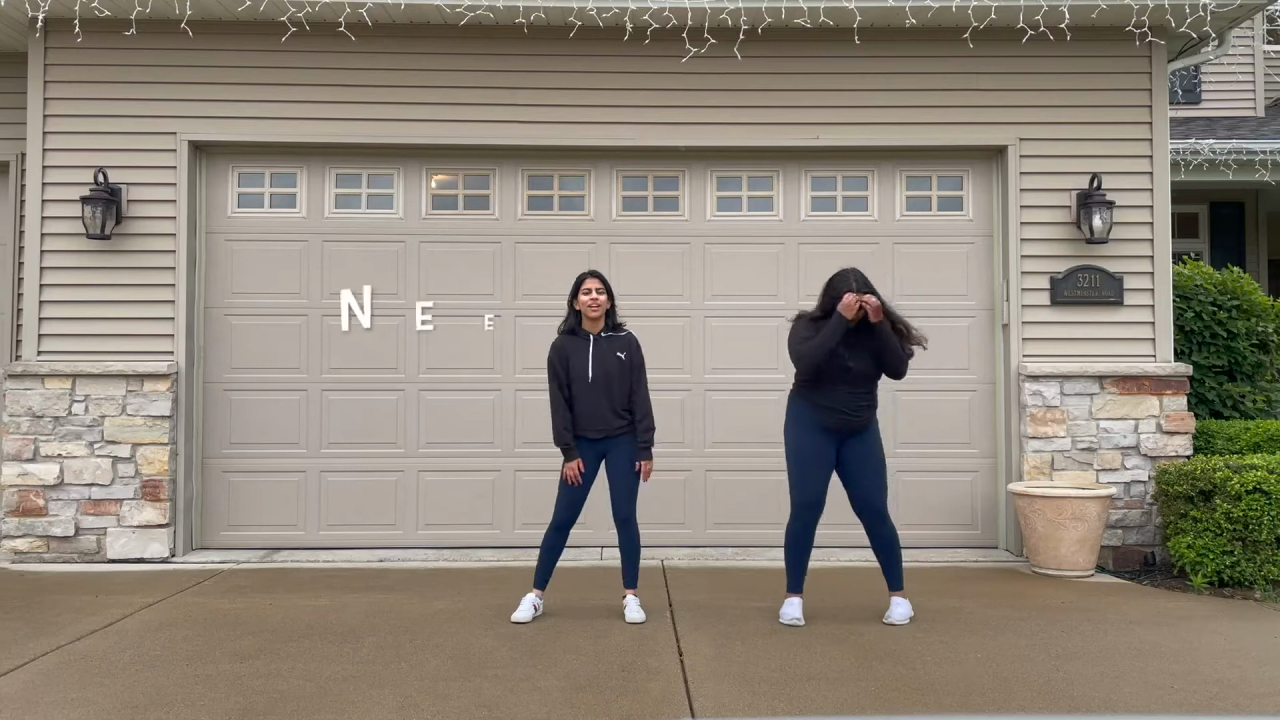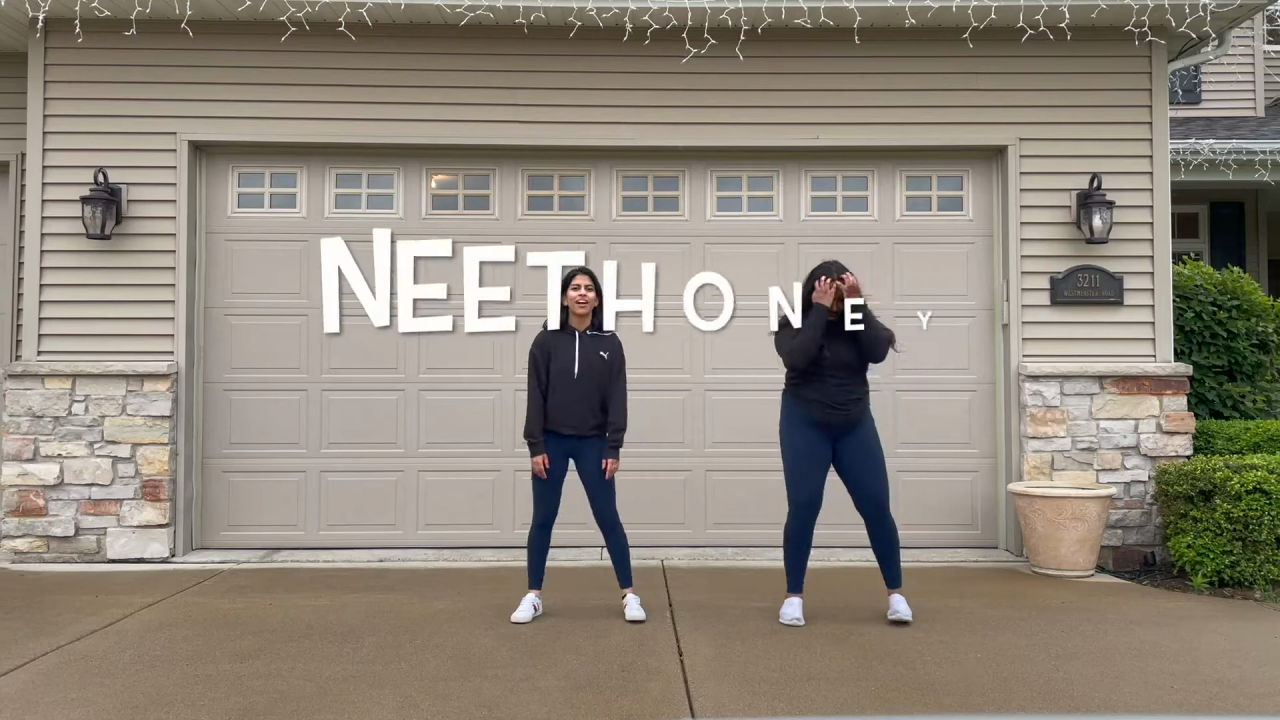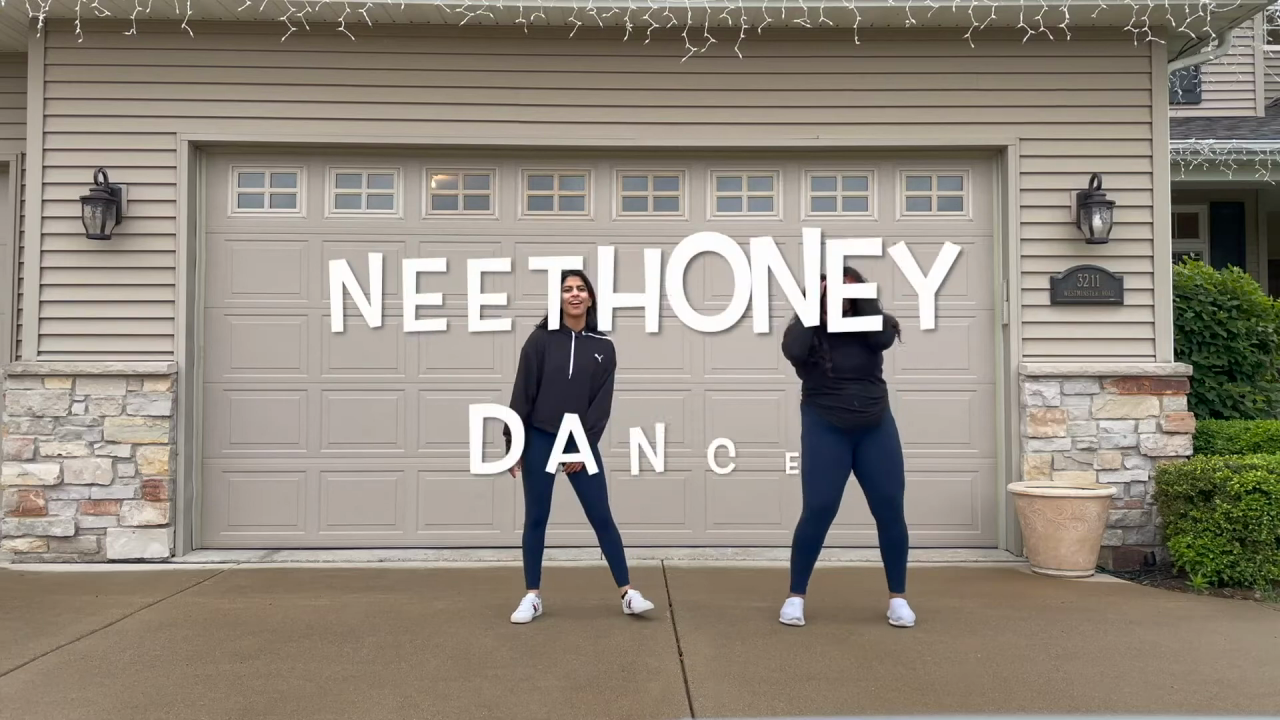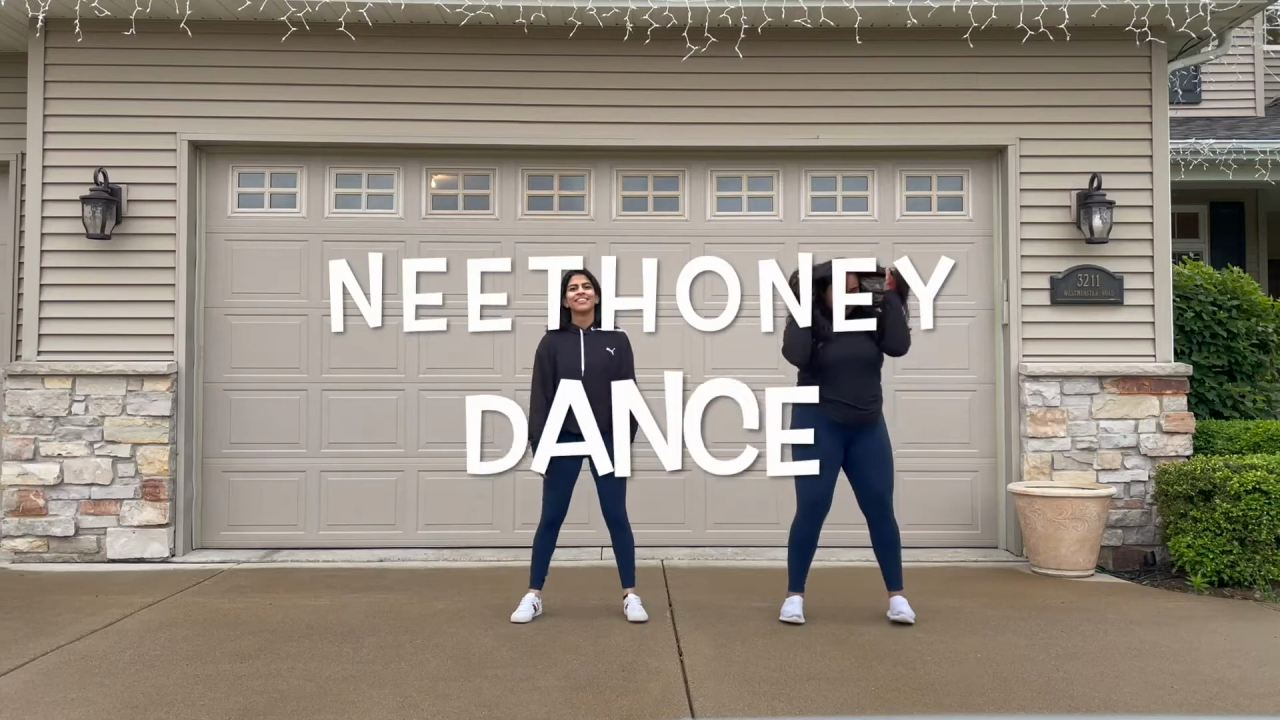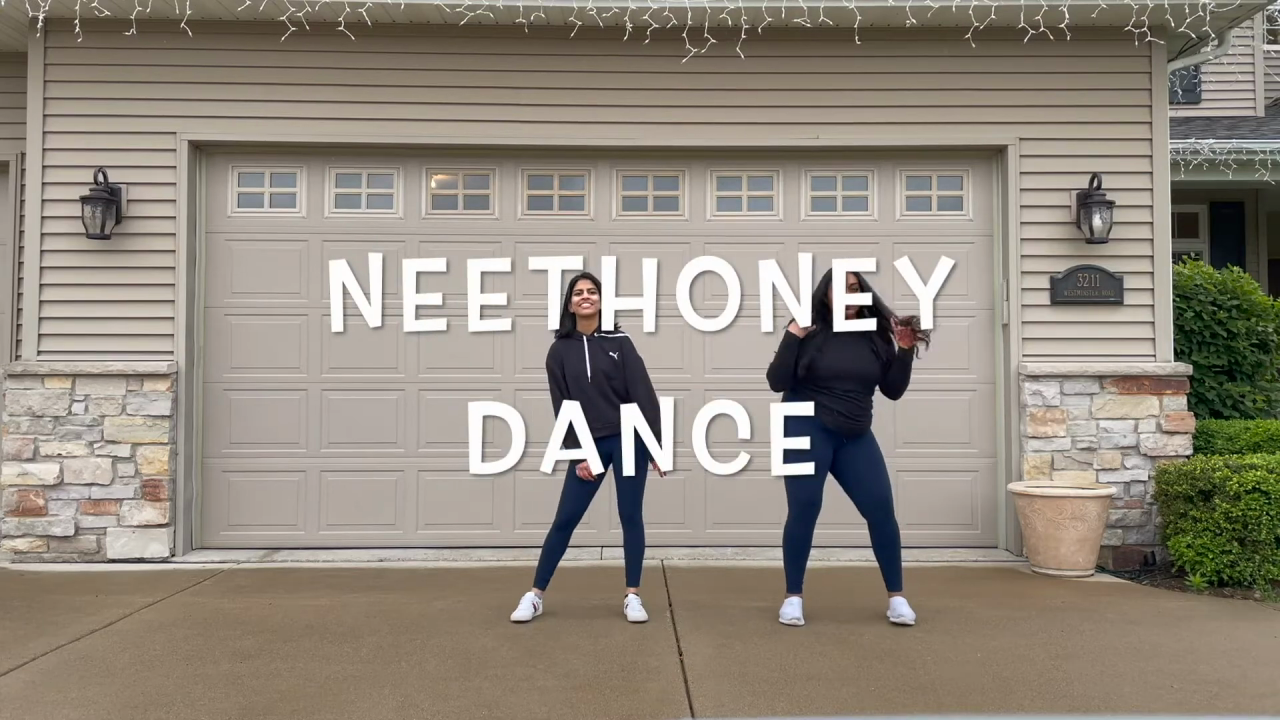
dt=0.3s
person 1, frame 1
left shoulder: (878, 330)
right shoulder: (809, 326)
left elbow: (898, 370)
right elbow: (806, 361)
left wrist: (879, 323)
right wrist: (840, 319)
left hip: (860, 431)
right hip: (810, 427)
left knee: (874, 511)
right knee: (806, 509)
left ankle: (898, 596)
right ankle: (793, 596)
person 1, frame 2
left shoulder: (858, 322)
right shoulder: (792, 324)
left elbow: (877, 353)
right elbow: (798, 359)
left wrist: (857, 306)
right wrist: (820, 310)
left hip: (855, 427)
right hip: (805, 425)
left knee: (876, 506)
right knee: (803, 508)
left ankle: (896, 593)
right ankle: (793, 597)
person 1, frame 3
left shoulder: (864, 326)
right shoulder: (805, 332)
left elbow: (885, 338)
right elbow: (794, 352)
left wrist: (860, 295)
left hip: (876, 429)
right hip: (825, 431)
left knee: (890, 511)
right knee: (818, 511)
left ankle: (898, 598)
right ankle: (795, 596)
person 1, frame 4
left shoulder: (871, 320)
right shoulder: (807, 325)
left elbow: (899, 346)
right elbow: (798, 356)
left wrist: (891, 295)
left hip: (867, 428)
right hip: (818, 425)
left knee: (880, 508)
right knee: (812, 508)
left ankle: (896, 596)
right ankle: (794, 595)
person 1, frame 5
left shoulder: (876, 335)
right shoulder: (809, 332)
left elbow: (893, 391)
right elbow: (778, 383)
left wrist: (905, 353)
right wrist: (791, 339)
left hip: (856, 436)
right hip: (807, 429)
left knee: (881, 510)
right knee: (804, 511)
left ankle: (896, 597)
right ankle: (793, 597)
person 2, frame 1
left shoulder: (626, 343)
right shoulder: (563, 346)
left elbow: (640, 398)
right elbow: (559, 403)
left wrist: (645, 448)
right wrist: (569, 453)
left hip: (622, 443)
right hip: (581, 445)
left knee: (625, 518)
right knee: (562, 520)
left ankle: (631, 597)
right ankle: (536, 595)
person 2, frame 2
left shoulder: (609, 343)
right shoulder: (547, 340)
left elbow: (617, 398)
right elbow: (536, 396)
left wrist: (614, 448)
right wrist: (536, 446)
left hip: (592, 443)
right hip: (552, 442)
left knee: (608, 518)
right knee: (543, 520)
left ankle: (629, 595)
right ankle: (533, 596)
person 2, frame 3
left shoulder: (603, 346)
right shoulder: (541, 340)
left elbow: (601, 401)
right elbow: (521, 393)
left wrist: (585, 447)
right wrist: (513, 444)
left hip: (581, 442)
right hip: (539, 441)
left knee: (601, 518)
right knee: (536, 519)
left ankle: (628, 592)
right ankle: (532, 596)
person 2, frame 4
left shoulder: (616, 340)
right shoulder: (553, 342)
right elbow: (540, 395)
right wrist: (538, 445)
left hip: (606, 441)
right hip: (563, 440)
left knee: (616, 517)
right knee: (551, 518)
left ankle: (630, 595)
right ankle: (534, 595)
person 2, frame 5
left shoulder: (620, 343)
right shoulder: (560, 350)
left elbow: (643, 396)
right elbow: (562, 405)
left wrist: (652, 448)
right wrist: (576, 454)
left hip: (626, 441)
right hip: (587, 445)
left knee: (630, 518)
right knee: (565, 520)
left ankle: (632, 596)
right ankle: (535, 595)
